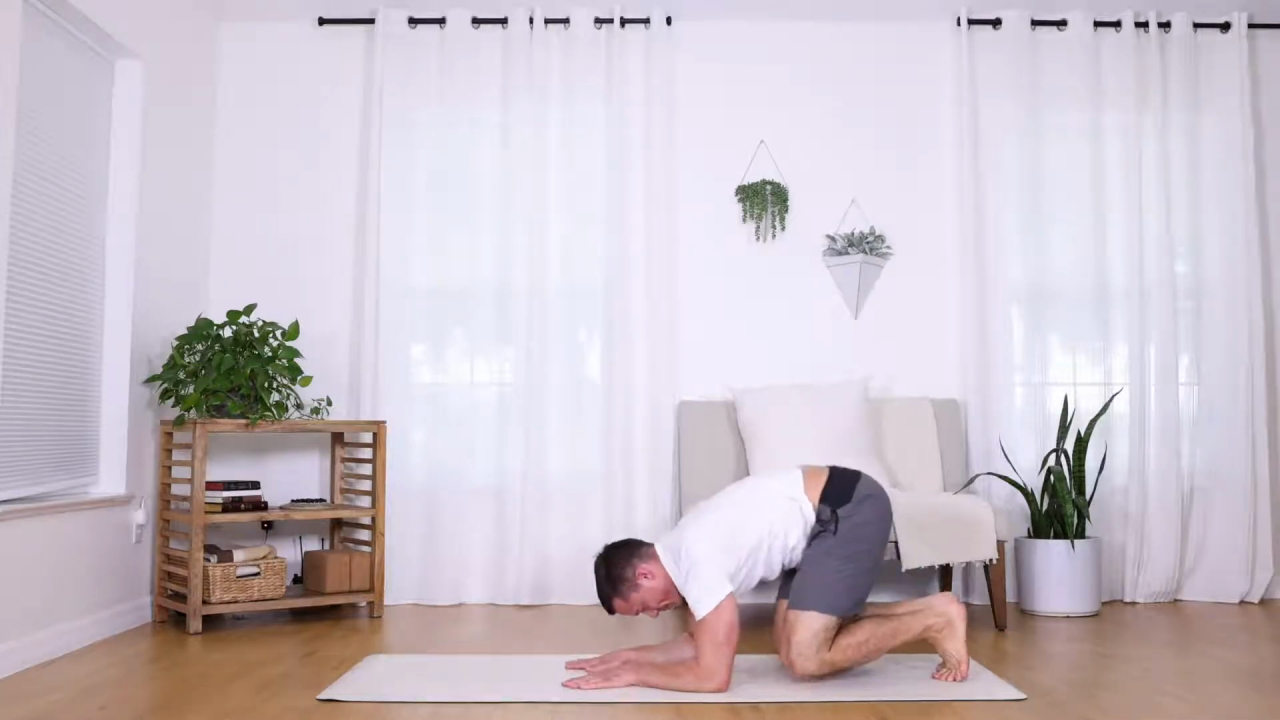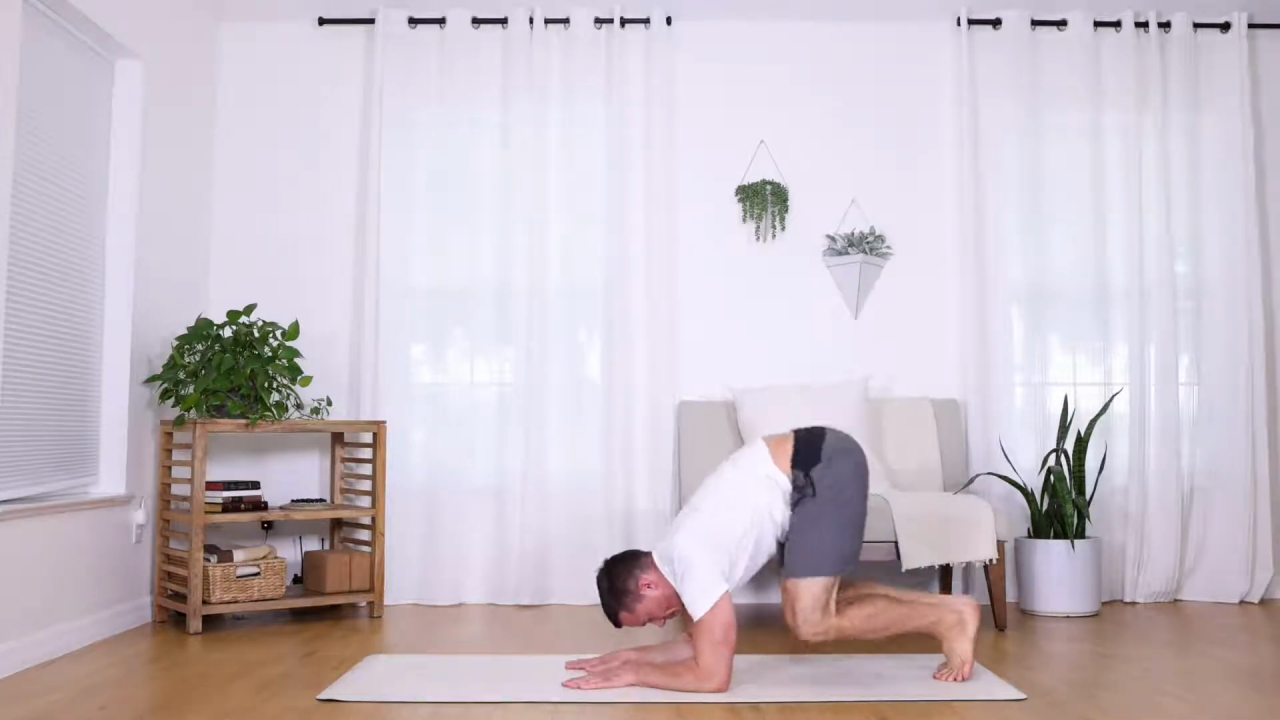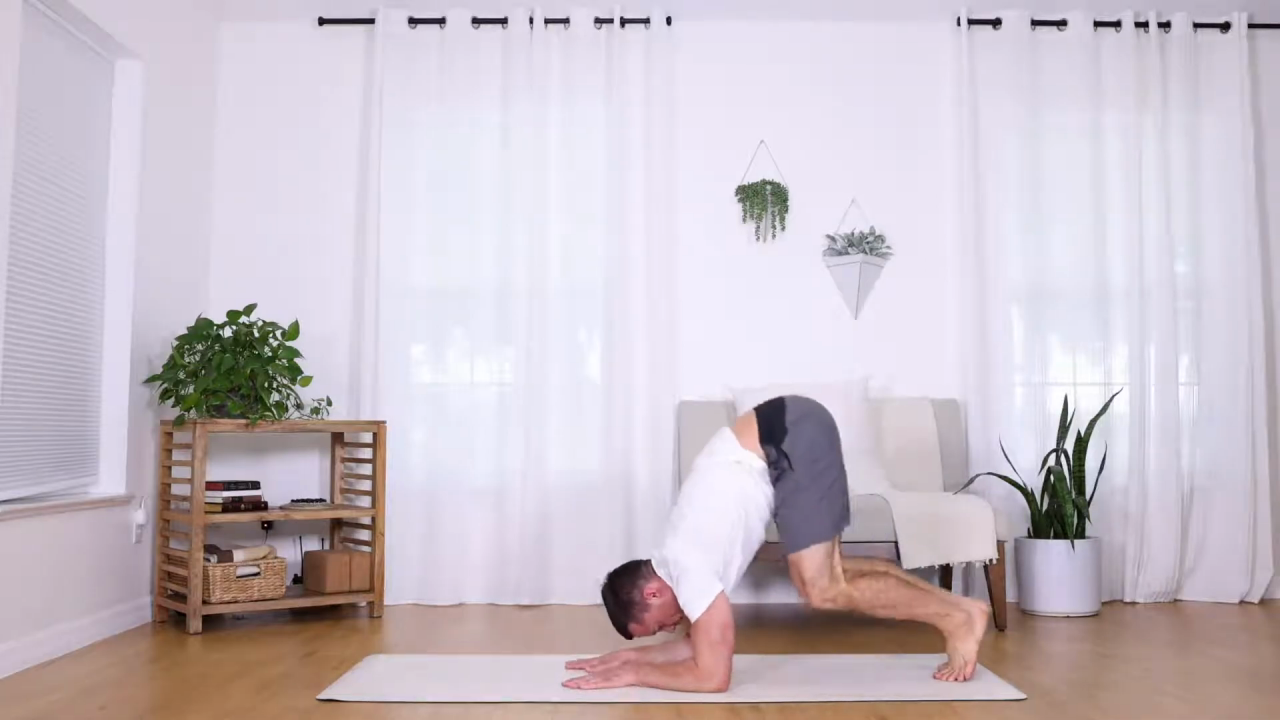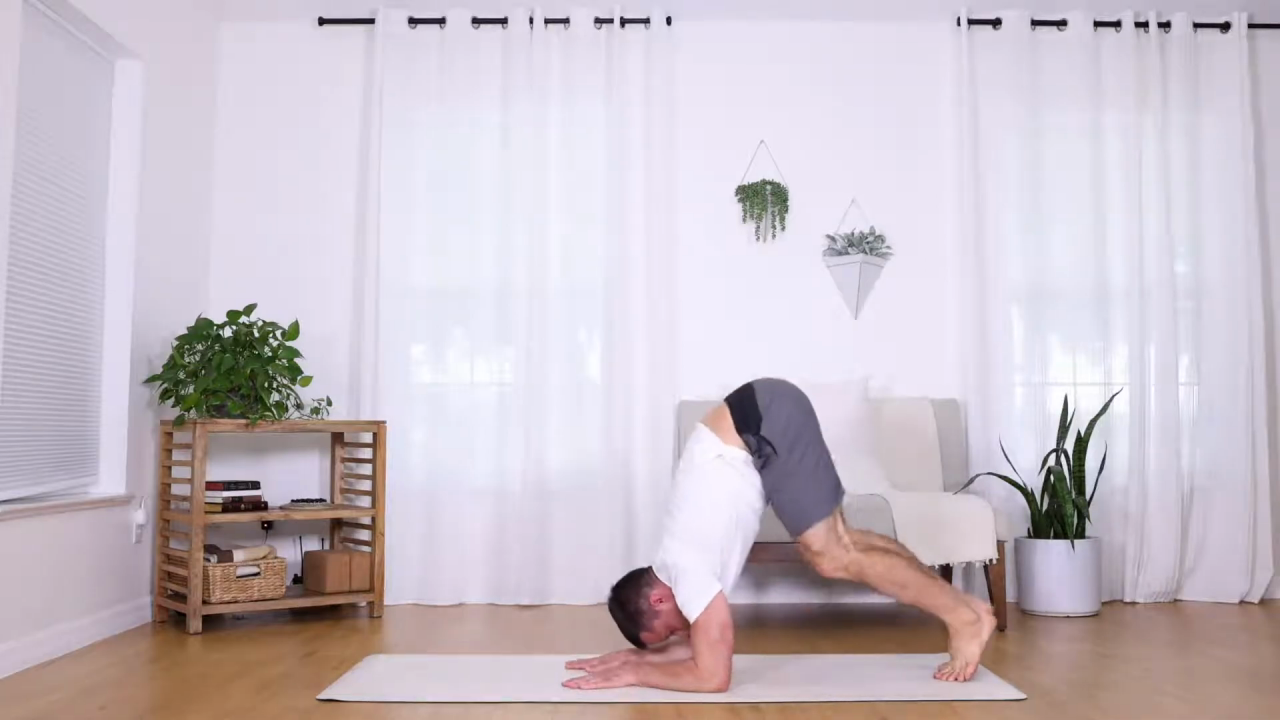
dt=0.2s
person 1, frame 1
left shoulder: (696, 563)
right shoulder: (683, 553)
left elbow: (713, 676)
right elbow: (701, 643)
left wrist: (633, 673)
right wrist: (629, 655)
left hip: (848, 509)
right hip: (833, 506)
left knee: (806, 658)
right knee: (793, 642)
left ankle: (936, 621)
right ankle: (929, 608)
person 1, frame 2
left shoulder: (691, 564)
right shoulder: (680, 558)
left elbow: (713, 676)
right elbow: (703, 643)
left wrist: (634, 673)
right wrist: (631, 655)
left hip: (824, 466)
right hip: (813, 465)
left knee: (812, 622)
right knee: (812, 605)
left ankle: (949, 619)
right ankle: (945, 606)
person 1, frame 3
left shoulder: (687, 568)
right shoulder: (678, 562)
left elbow: (713, 677)
right elbow: (704, 642)
left wrist: (633, 674)
right wrist: (632, 655)
left hip: (790, 435)
right hip: (786, 433)
left knee: (822, 589)
right knee: (825, 574)
left ankle: (959, 619)
right ankle: (958, 608)
person 1, frame 4
left shoulder: (686, 571)
right shoulder: (681, 564)
left elbow: (713, 676)
right elbow: (705, 643)
left wrist: (635, 673)
right wrist: (632, 656)
left hip: (766, 418)
right hip: (761, 418)
left knee: (832, 557)
right knee: (835, 546)
left ankle: (965, 619)
right ankle: (964, 606)
